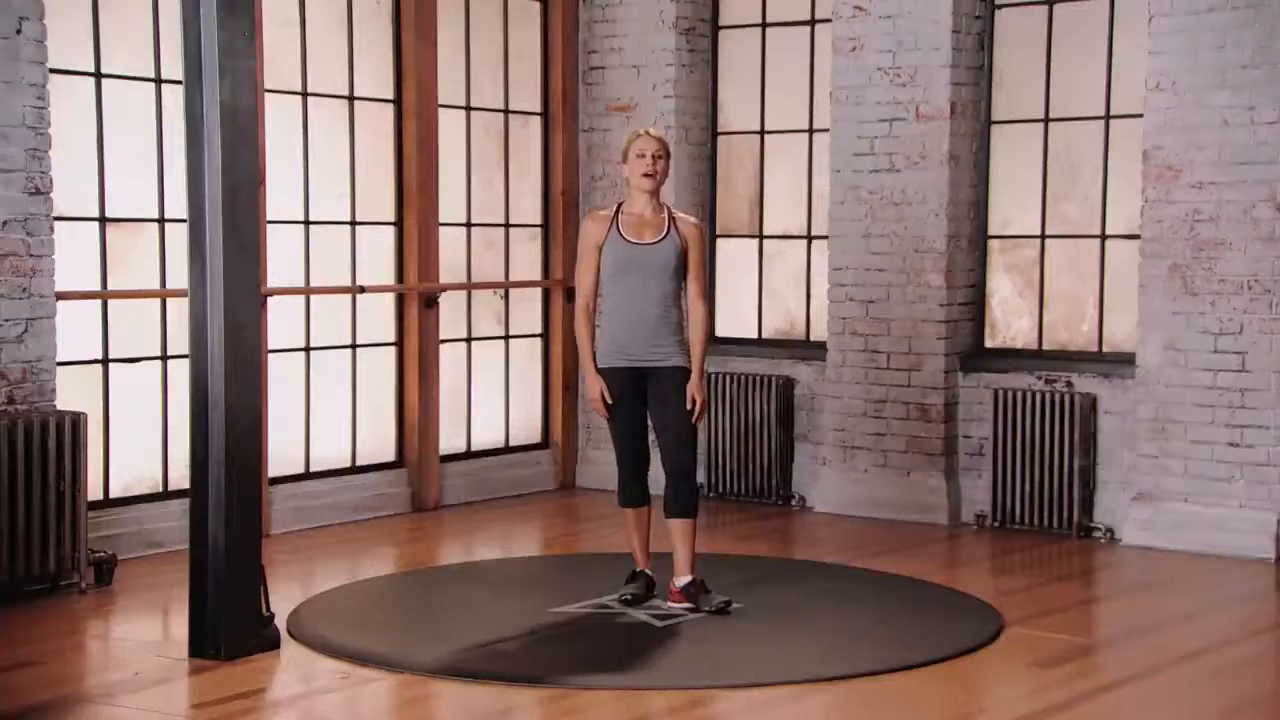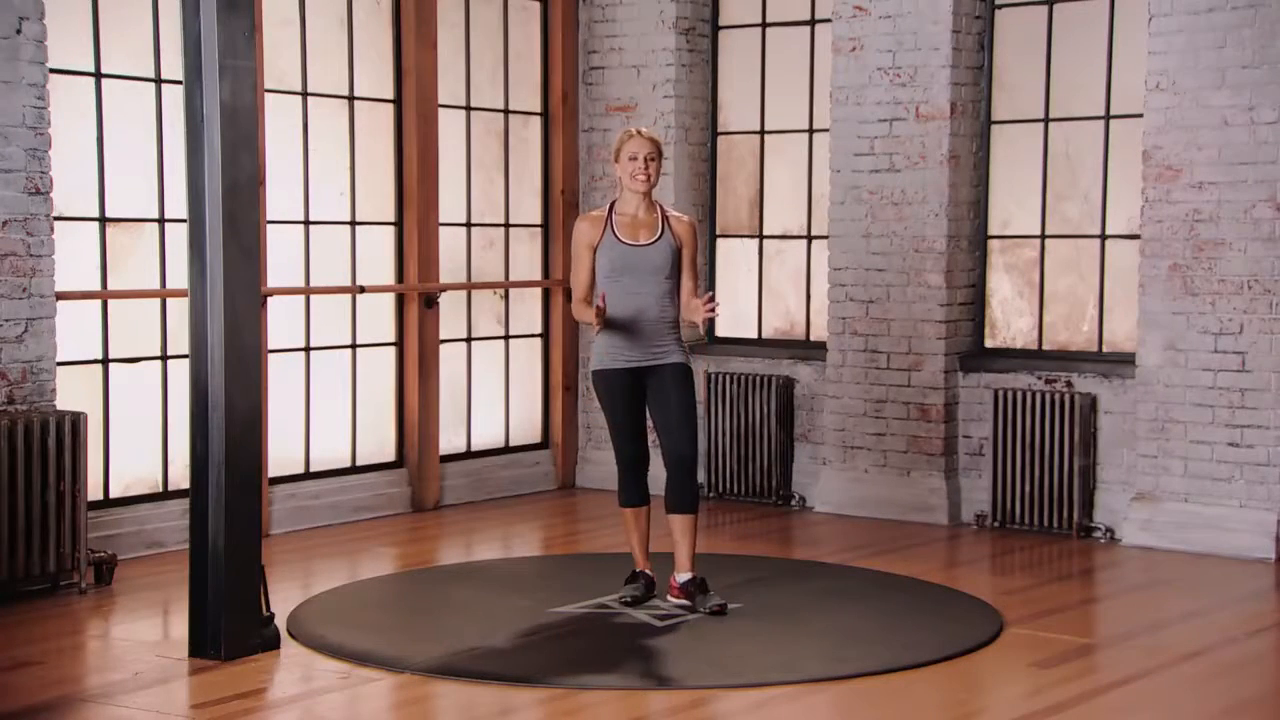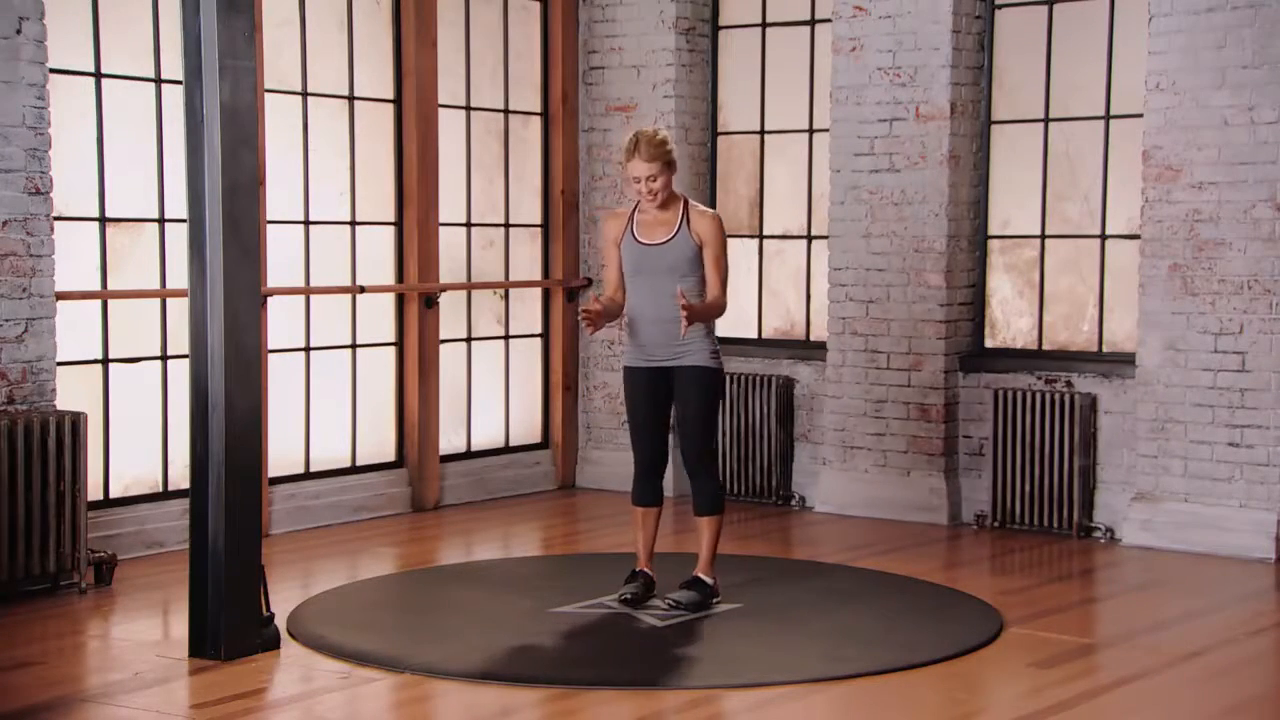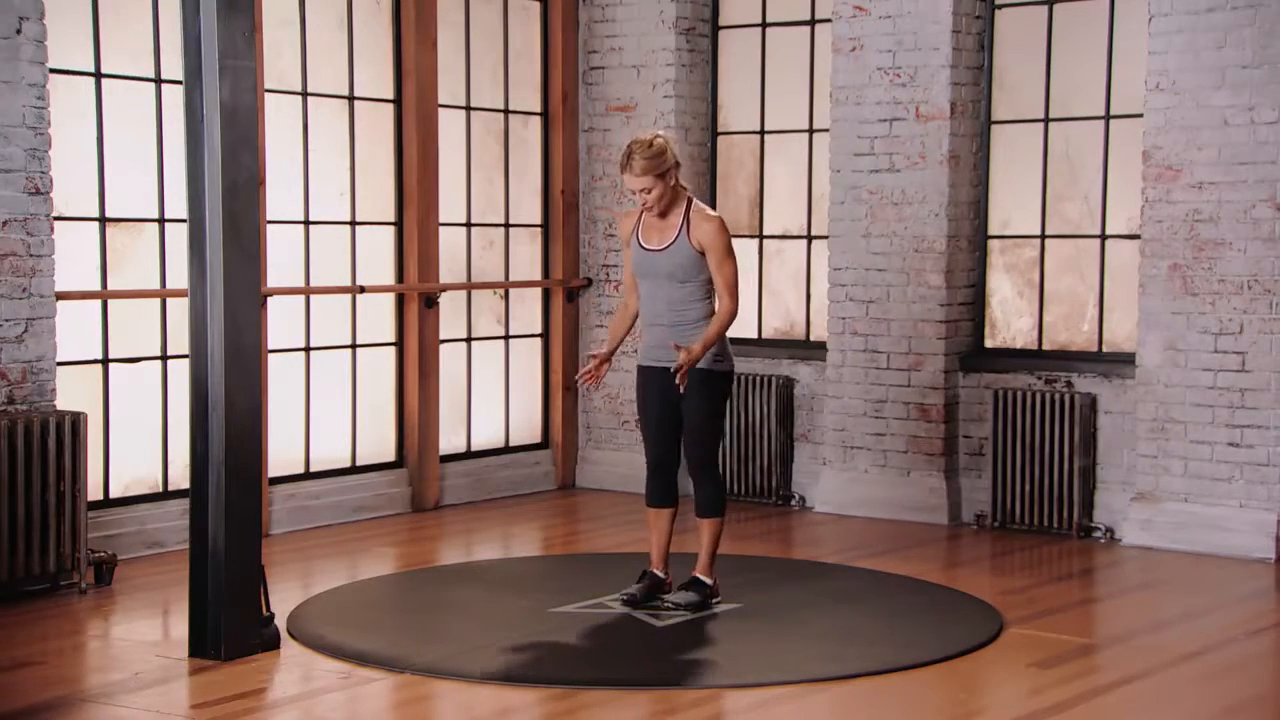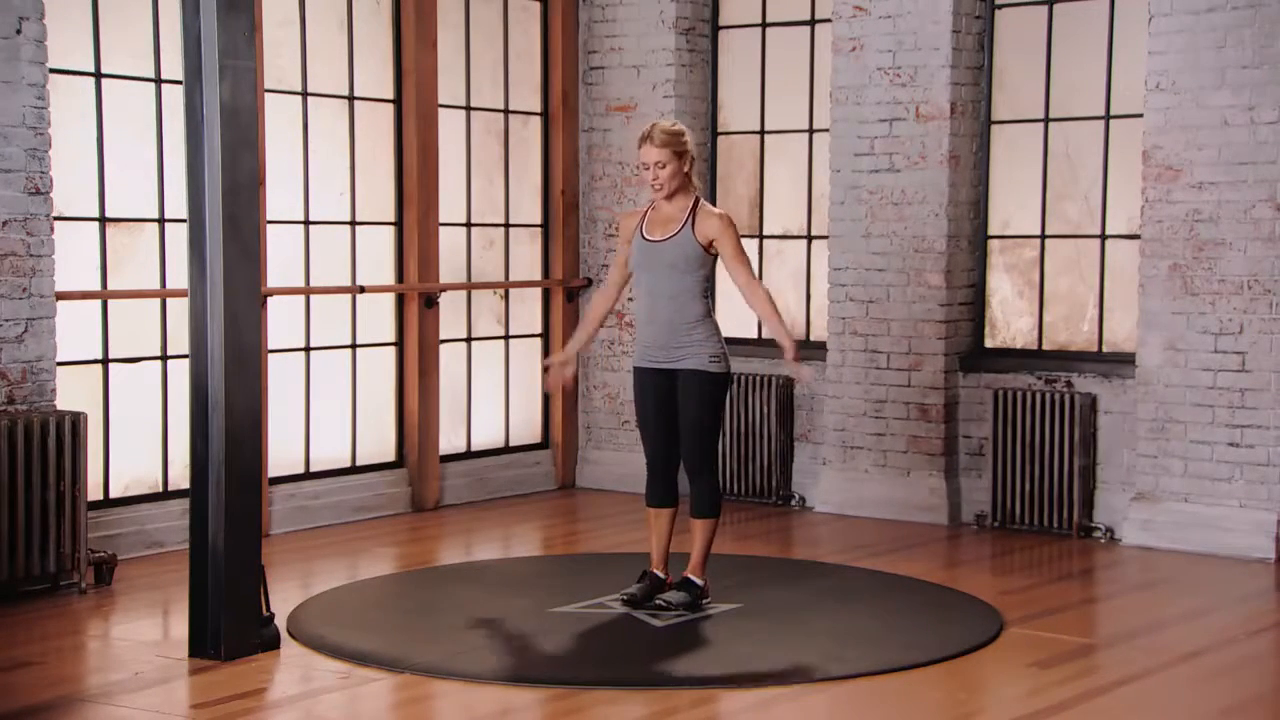
dt=1s
person 1, frame 1
left shoulder: (687, 229)
right shoulder: (598, 226)
left elbow: (697, 306)
right elbow: (584, 304)
left wrist: (697, 373)
right wrist: (590, 371)
left hip: (668, 363)
right hip: (616, 363)
left knee: (680, 464)
right knee: (632, 465)
left ankle: (684, 581)
right ankle: (641, 570)
person 1, frame 2
left shoulder: (680, 227)
right shoulder: (591, 226)
left elbow: (686, 301)
right elbow: (578, 303)
left wrist: (698, 311)
right wrist: (596, 316)
left hip: (668, 359)
right hip: (615, 360)
left knee: (682, 459)
right knee: (631, 463)
left ankle: (686, 578)
right ankle: (642, 571)
person 1, frame 3
left shoulder: (703, 221)
right shoulder: (616, 225)
left elbow: (718, 299)
right elbow: (614, 296)
left wrist: (695, 311)
right wrist: (601, 313)
left hip: (694, 358)
right hip: (642, 360)
left knee: (698, 462)
right knee: (647, 463)
left ankle: (704, 575)
right ankle: (643, 569)
person 1, frame 4
left shoulder: (707, 225)
right shoulder: (630, 226)
left elbow: (727, 302)
left wrist: (698, 351)
right wrist: (608, 350)
left hip: (704, 363)
right hip: (653, 362)
left knee: (701, 465)
right knee: (659, 464)
left ankle: (704, 577)
right ankle: (656, 571)
person 1, frame 5
left shoulder: (711, 221)
right shoulder: (633, 224)
left elbow: (751, 286)
right elbow: (609, 291)
left wrist: (786, 342)
right wrist: (571, 350)
left hip: (699, 362)
right hip: (649, 362)
left knee: (698, 466)
right knee: (658, 465)
left ankle: (696, 577)
right ankle: (656, 571)
